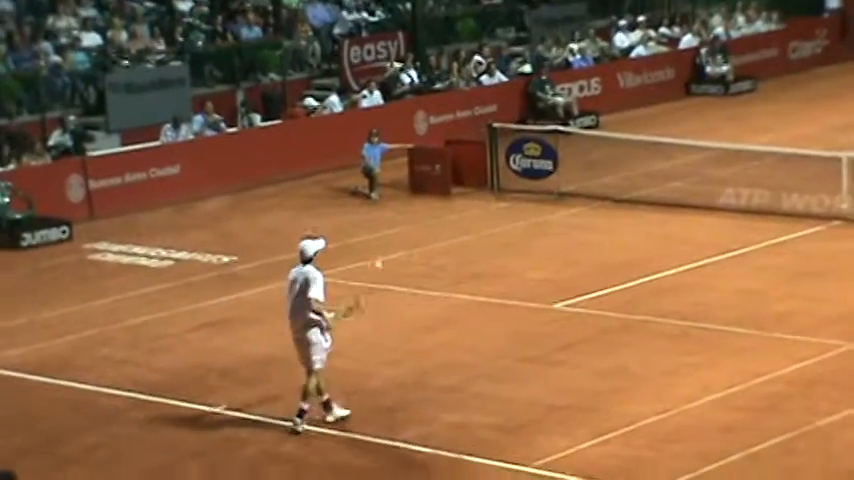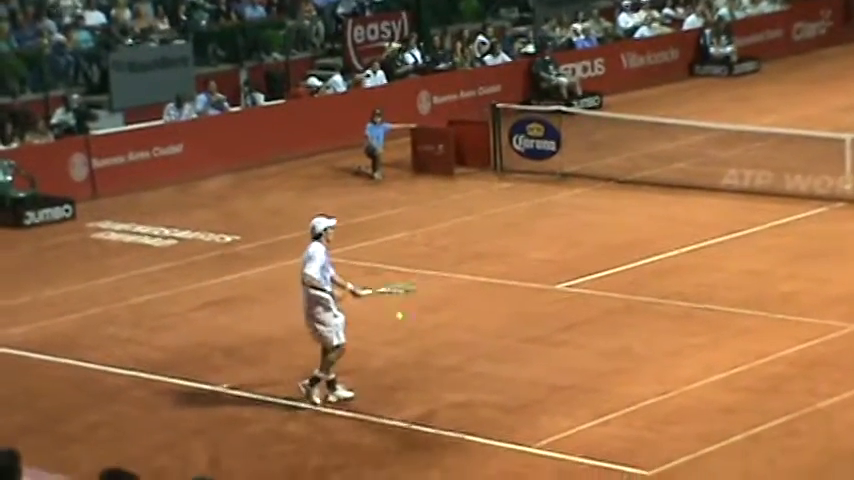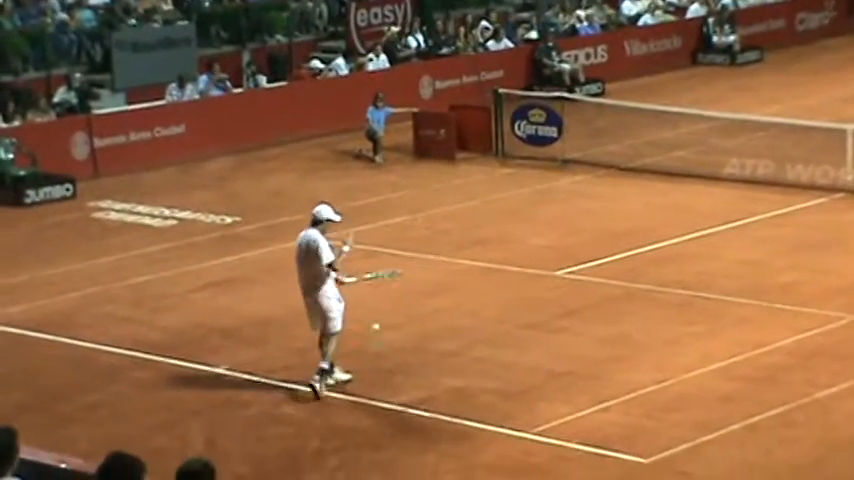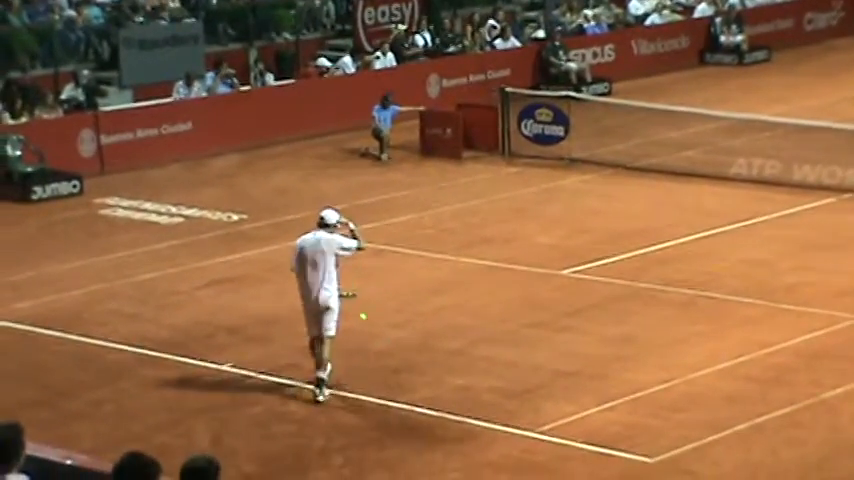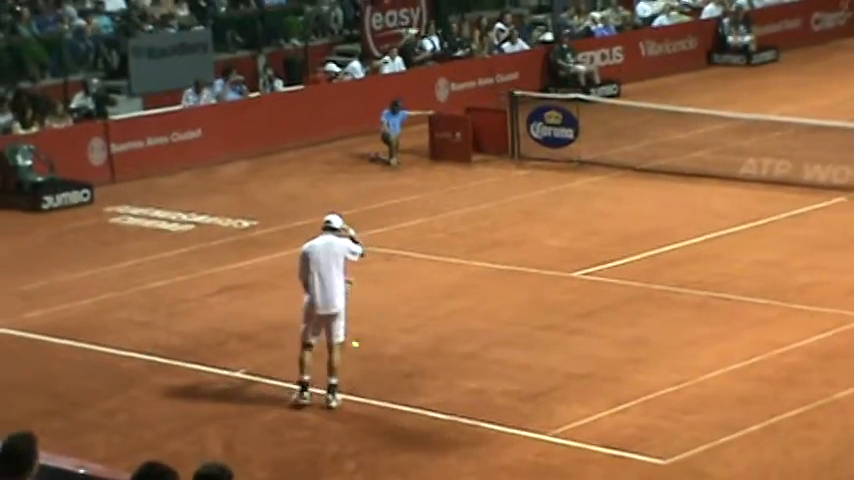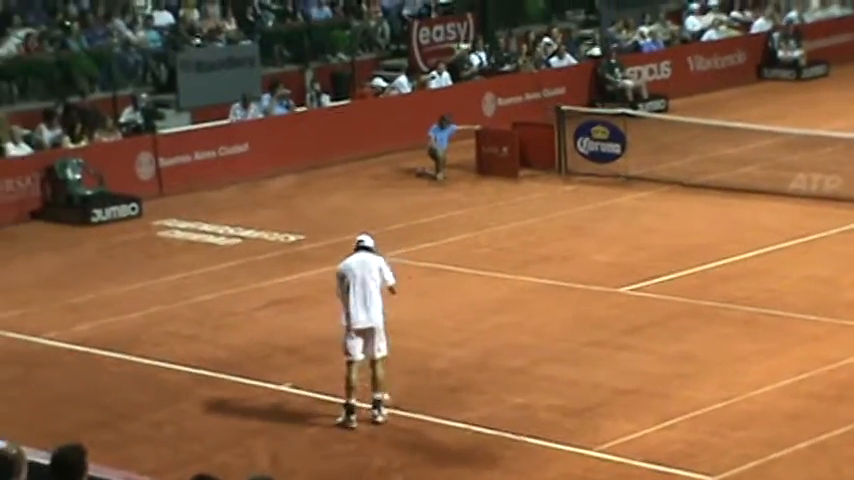
dt=0.3s
person 1, frame 1
left shoulder: (294, 273)
right shoulder: (315, 275)
right elbow: (314, 303)
left wrist: (327, 313)
right wrist: (328, 318)
left hip: (298, 329)
right hip: (311, 330)
left knee: (314, 370)
right knee: (314, 373)
left ankle: (329, 408)
right ankle: (300, 419)
person 1, frame 2
left shoulder: (319, 250)
right shoulder: (317, 252)
left elbow: (331, 275)
right elbow: (306, 279)
left wrist: (352, 288)
right wrist: (330, 291)
left hip: (320, 306)
right hip: (321, 307)
left knee: (328, 347)
right knee: (339, 347)
left ankle: (333, 388)
right ankle: (312, 383)
person 1, frame 3
left shoulder: (303, 236)
right shoulder: (319, 240)
right elbow: (332, 265)
left wrist: (337, 277)
right wrist: (342, 251)
left hip: (309, 293)
right hip: (325, 294)
left knee: (324, 333)
right knee: (333, 335)
left ankle: (331, 372)
right ankle: (319, 377)
person 1, frame 4
left shoulder: (301, 242)
right shoulder: (333, 240)
left elbow: (296, 271)
right elbow: (360, 245)
right wrist: (350, 225)
left hip: (307, 297)
right hip: (327, 298)
left knee: (314, 337)
right knee: (325, 340)
left ankle: (320, 372)
right ankle: (320, 387)
person 1, frame 5
left shoulder: (307, 248)
right shoulder: (343, 243)
left elbow: (303, 282)
right elbow: (362, 252)
right wrist: (351, 232)
left hip: (314, 305)
right hip: (336, 304)
left knee: (307, 346)
right knee: (334, 347)
left ankle: (303, 390)
right ankle: (332, 394)
person 1, frame 6
left shoulder: (343, 267)
right shoulder: (377, 261)
left elbow: (342, 298)
right elbow: (393, 289)
left hip: (352, 321)
right hip: (374, 320)
left knee: (352, 365)
right knee: (376, 363)
left ankle: (350, 413)
right ankle: (377, 409)
